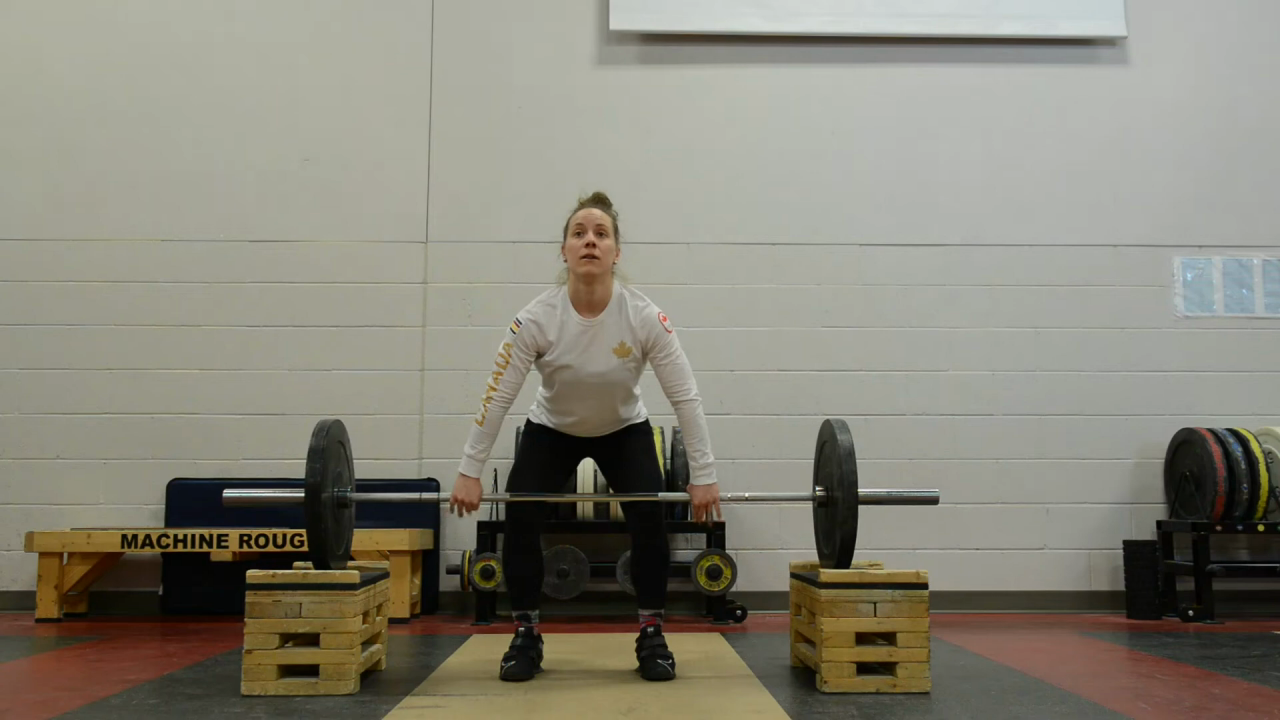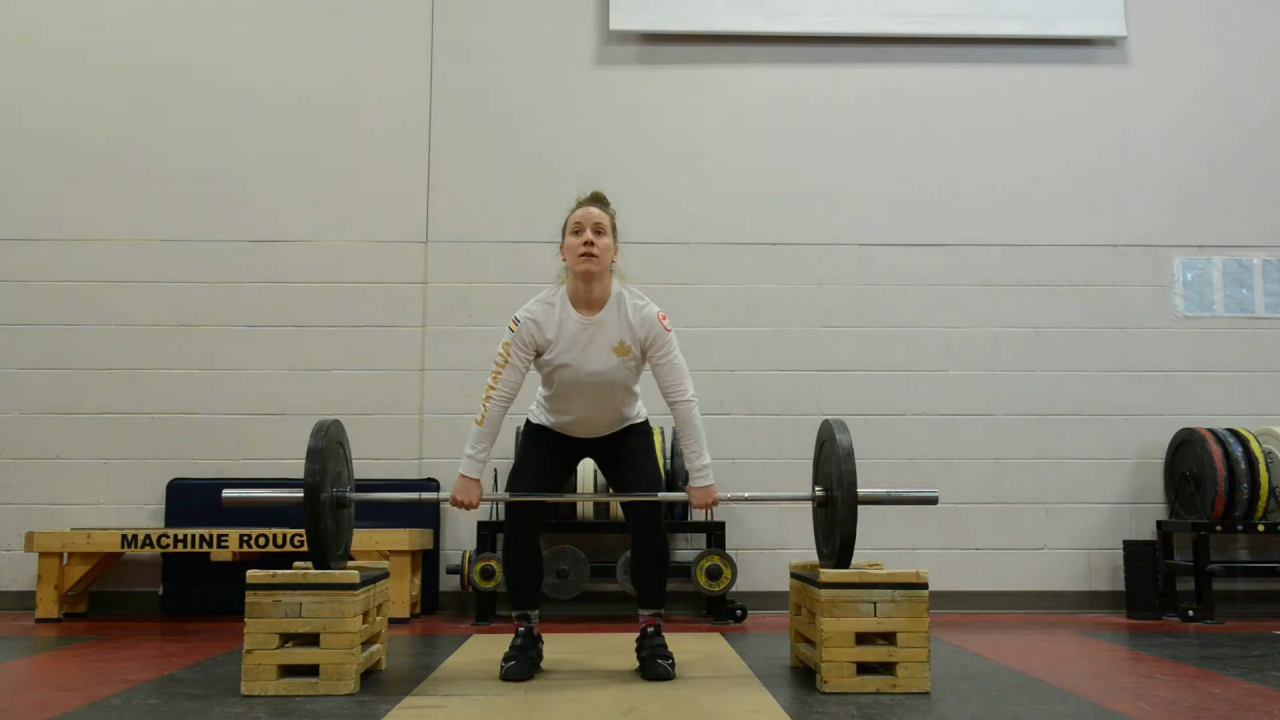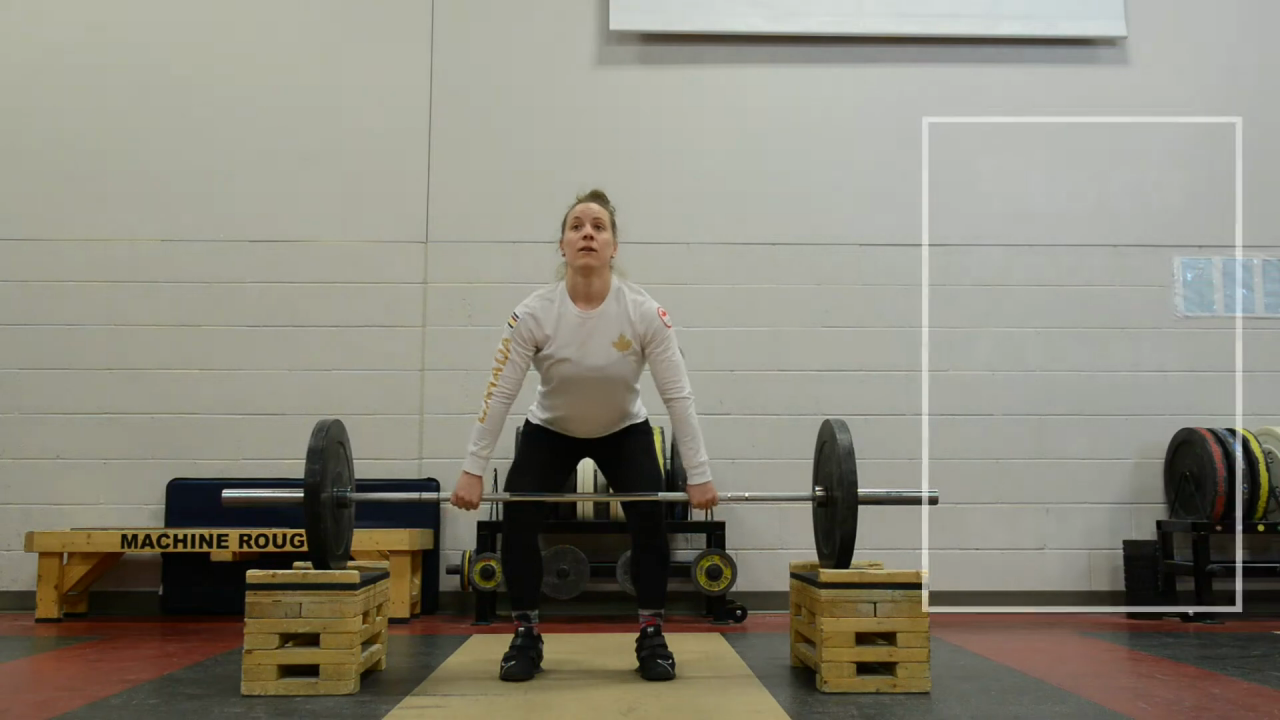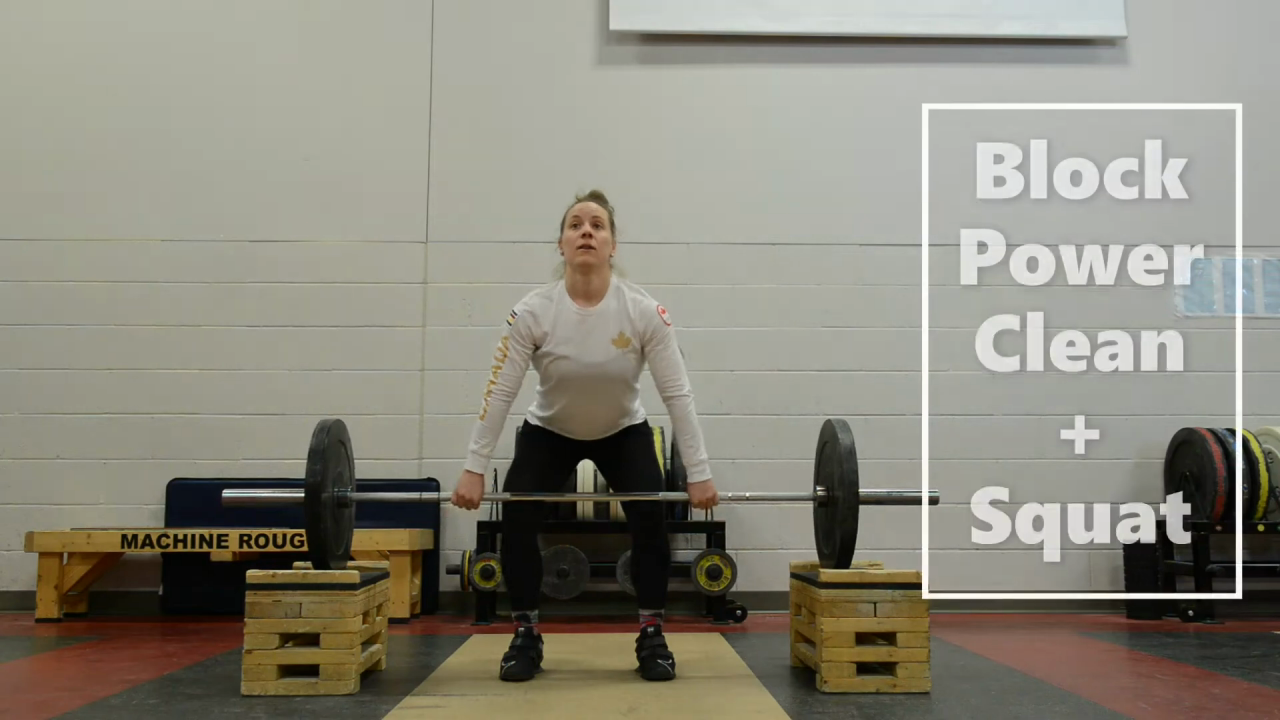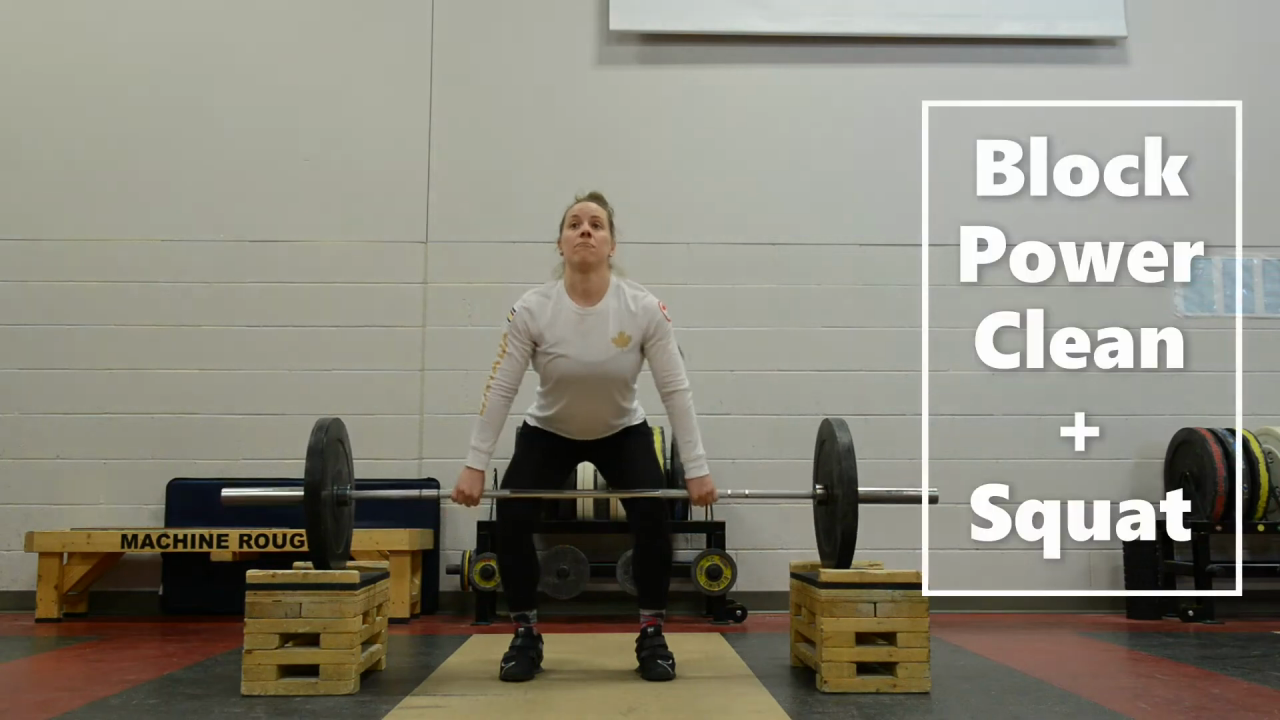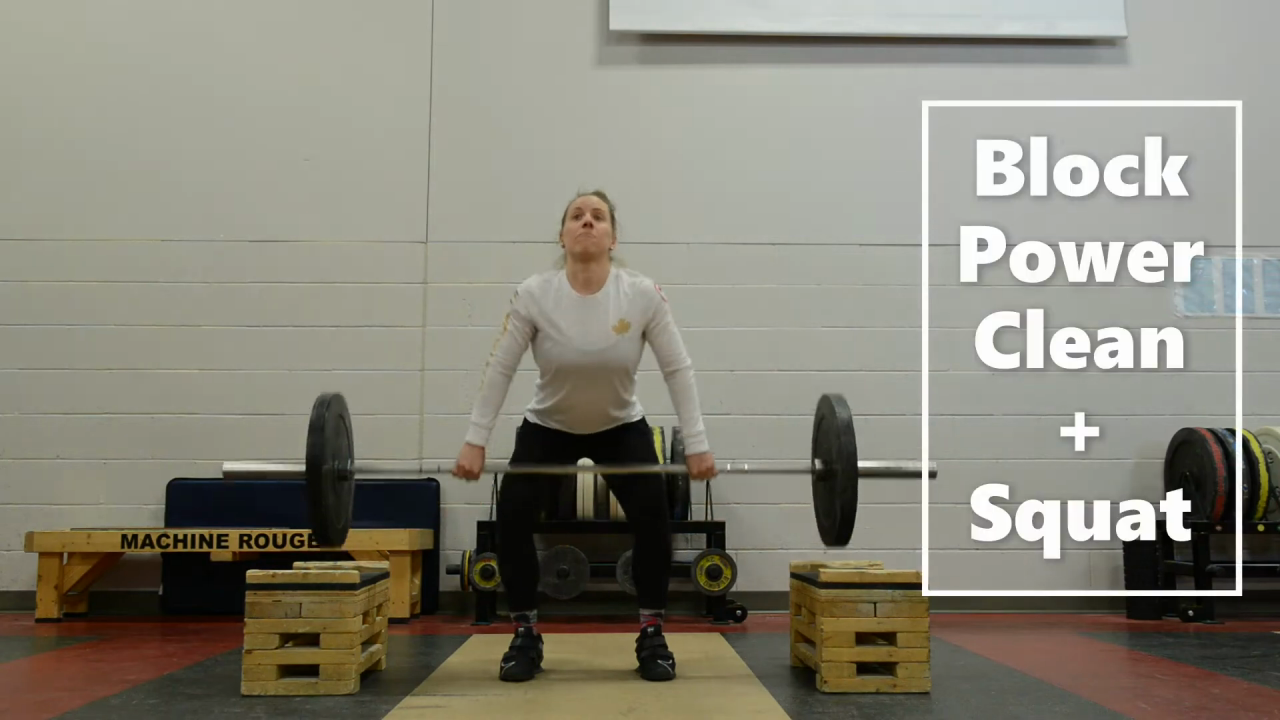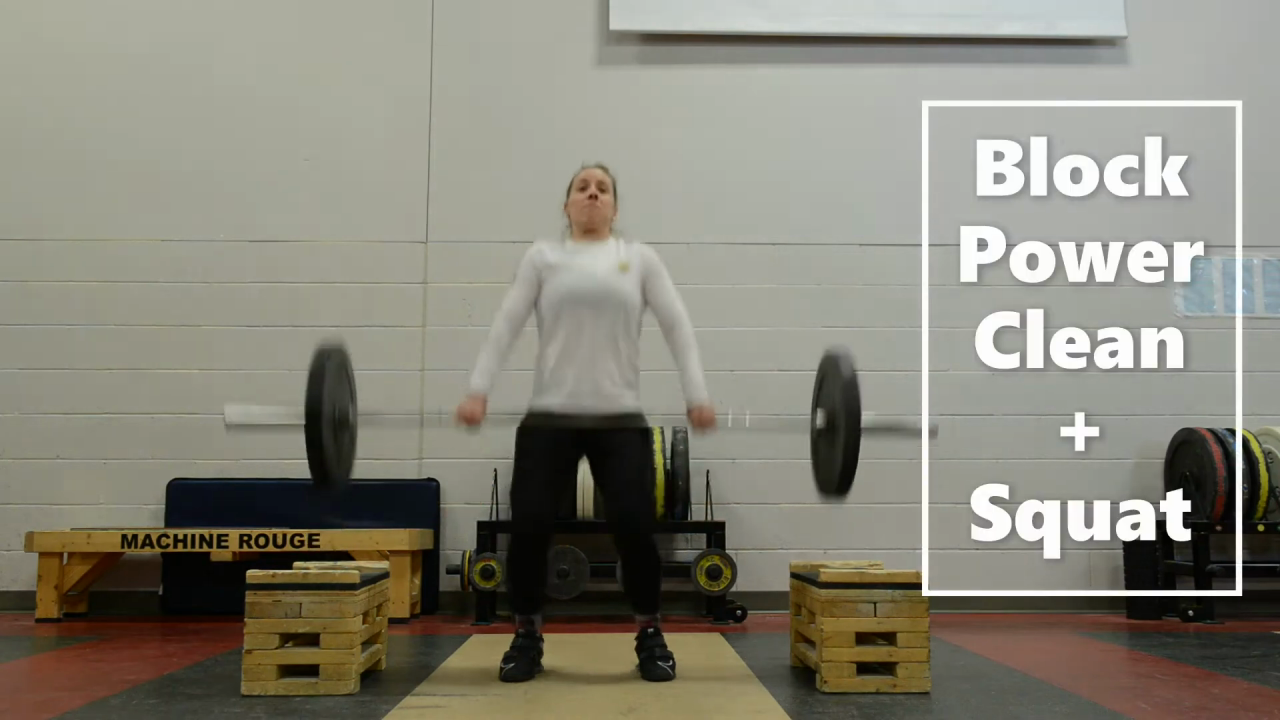
dt=0.2s
person 1, frame 1
left shoulder: (645, 317)
right shoulder: (536, 318)
left elbow: (685, 396)
right elbow: (496, 396)
left wrist: (704, 476)
right wrist: (469, 472)
left hip: (624, 431)
right hip: (551, 431)
left knee: (648, 518)
right knee: (521, 517)
left ankle: (651, 636)
right ankle: (526, 637)
person 1, frame 2
left shoulder: (645, 316)
right shoulder: (535, 317)
left elbow: (681, 397)
right elbow: (497, 395)
left wrist: (701, 477)
right wrist: (469, 472)
left hip: (625, 431)
right hip: (550, 432)
left knee: (649, 518)
right knee: (520, 517)
left ankle: (652, 636)
right ankle: (526, 637)
person 1, frame 3
left shoulder: (645, 312)
right shoulder: (534, 313)
left elbow: (678, 395)
right elbow: (499, 393)
left wrist: (699, 475)
right wrist: (472, 470)
left hip: (624, 432)
right hip: (550, 432)
left knee: (649, 518)
right knee: (519, 518)
left ankle: (651, 636)
right ankle: (526, 637)
person 1, frame 4
left shoulder: (644, 311)
right shoulder: (533, 311)
left elbow: (677, 393)
right elbow: (499, 391)
left wrist: (699, 473)
right wrist: (473, 469)
left hip: (623, 433)
right hip: (548, 432)
left knee: (650, 518)
right knee: (517, 518)
left ankle: (651, 636)
right ankle: (526, 637)
person 1, frame 5
left shoulder: (644, 308)
right shoulder: (532, 309)
left elbow: (675, 389)
right elbow: (500, 387)
left wrist: (697, 469)
right wrist: (474, 465)
left hip: (623, 432)
right hip: (548, 432)
left knee: (653, 518)
right knee: (512, 519)
left ankle: (652, 636)
right ankle: (526, 637)
person 1, frame 6
left shoulder: (643, 294)
right shoulder: (534, 294)
left elbow: (678, 369)
right elbow: (498, 371)
left wrist: (697, 444)
right wrist: (475, 440)
left hip: (621, 428)
right hip: (548, 428)
left knee: (652, 517)
right knee: (512, 518)
left ankle: (651, 634)
right ankle: (525, 636)
person 1, frame 7
left shoulder: (640, 258)
right shoulder: (543, 256)
left elbow: (678, 326)
right elbow: (506, 324)
left wrist: (698, 395)
right wrist: (477, 389)
left hip: (620, 421)
right hip: (549, 420)
left knee: (634, 528)
right knee: (529, 528)
left ankle: (650, 636)
right ankle: (527, 638)
